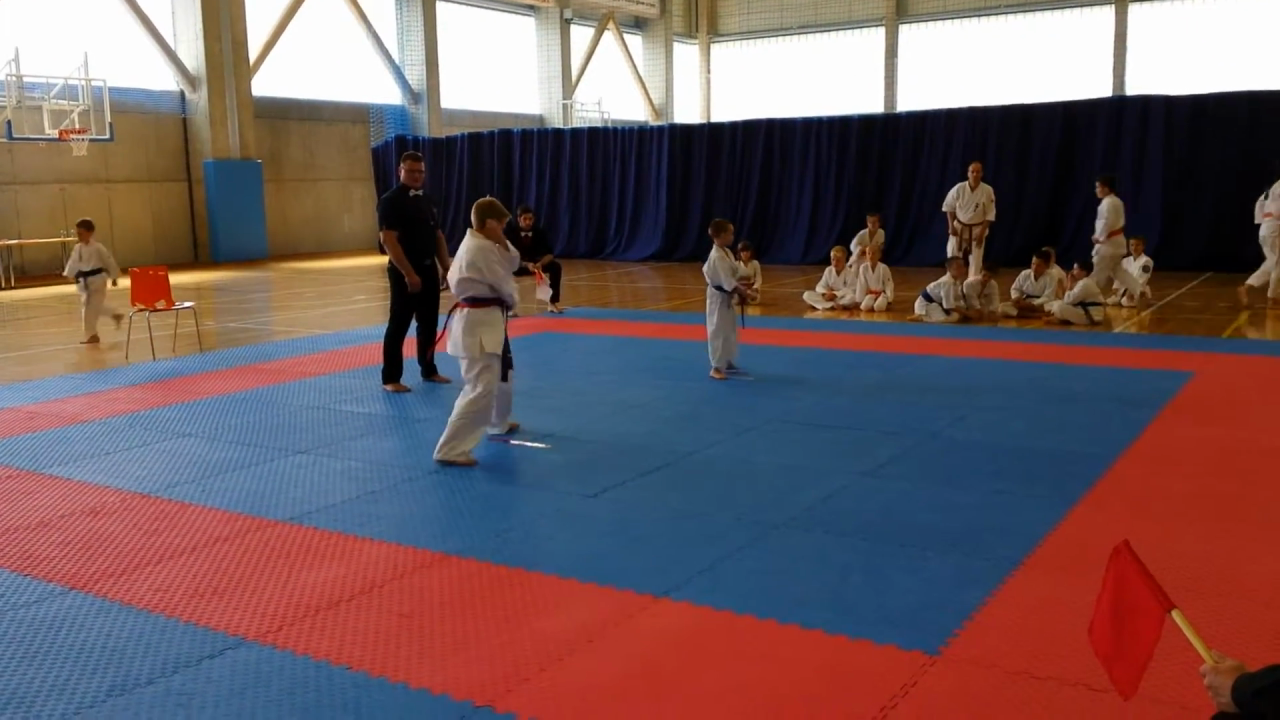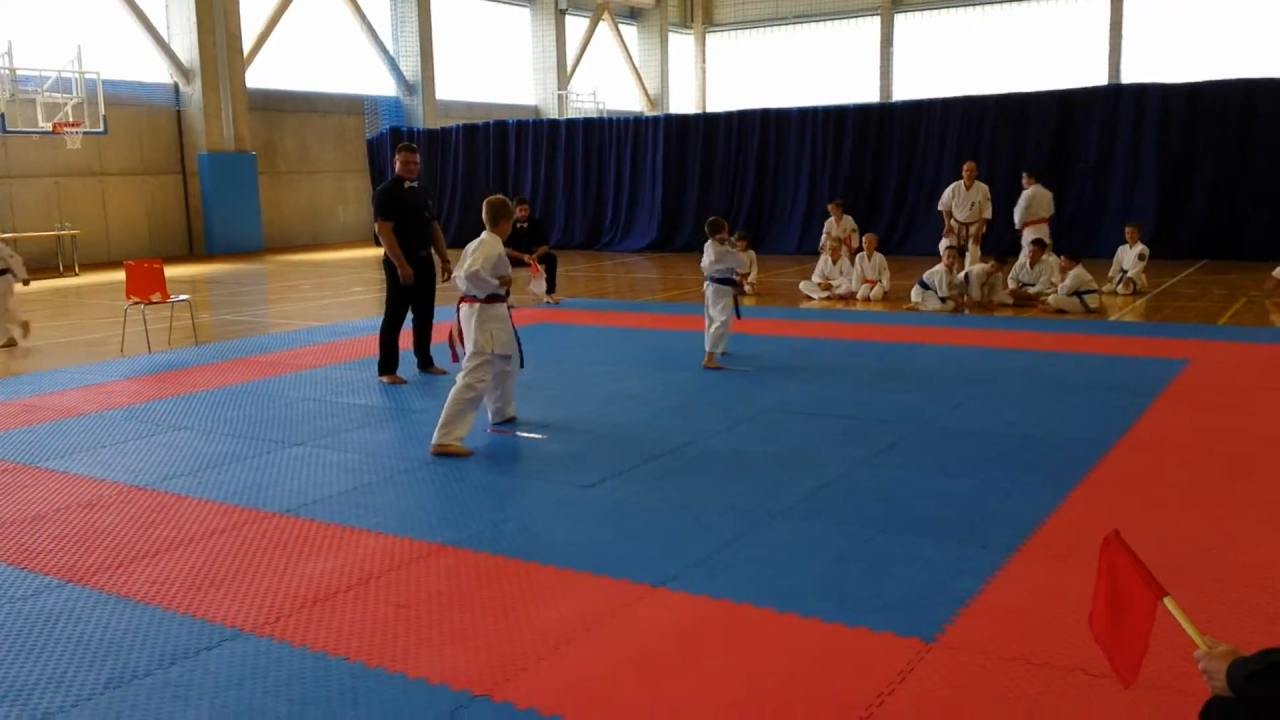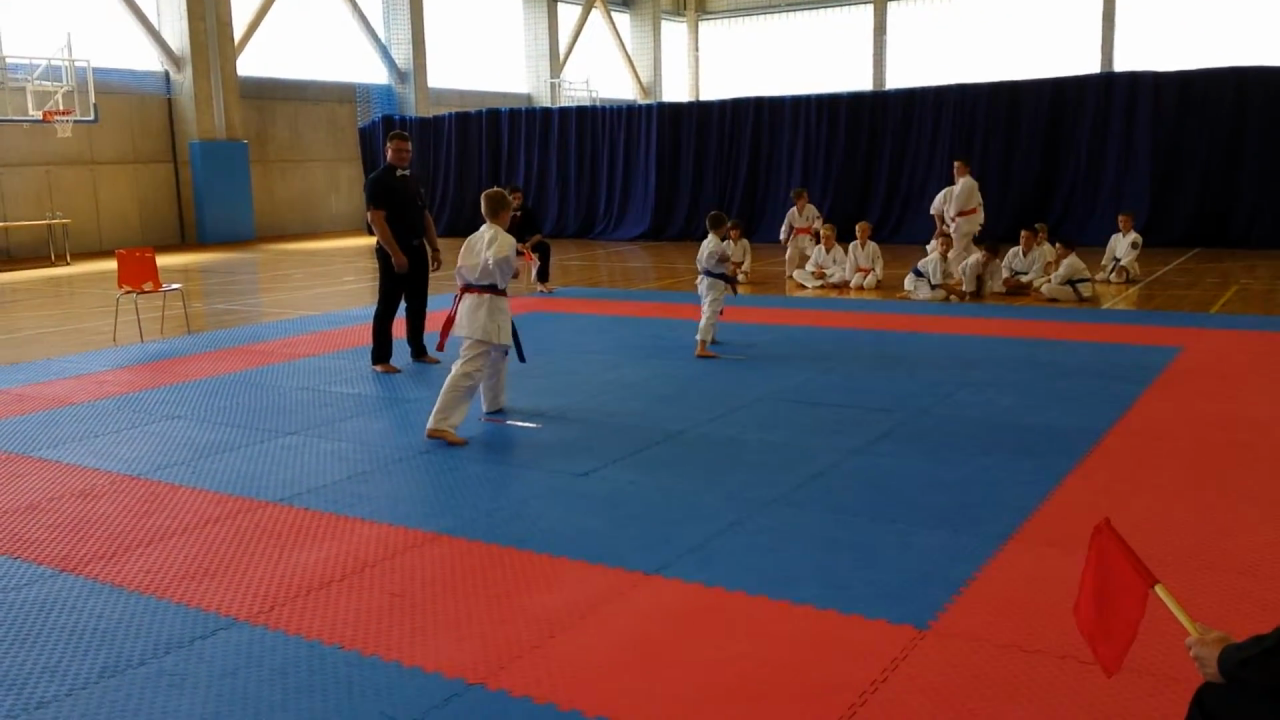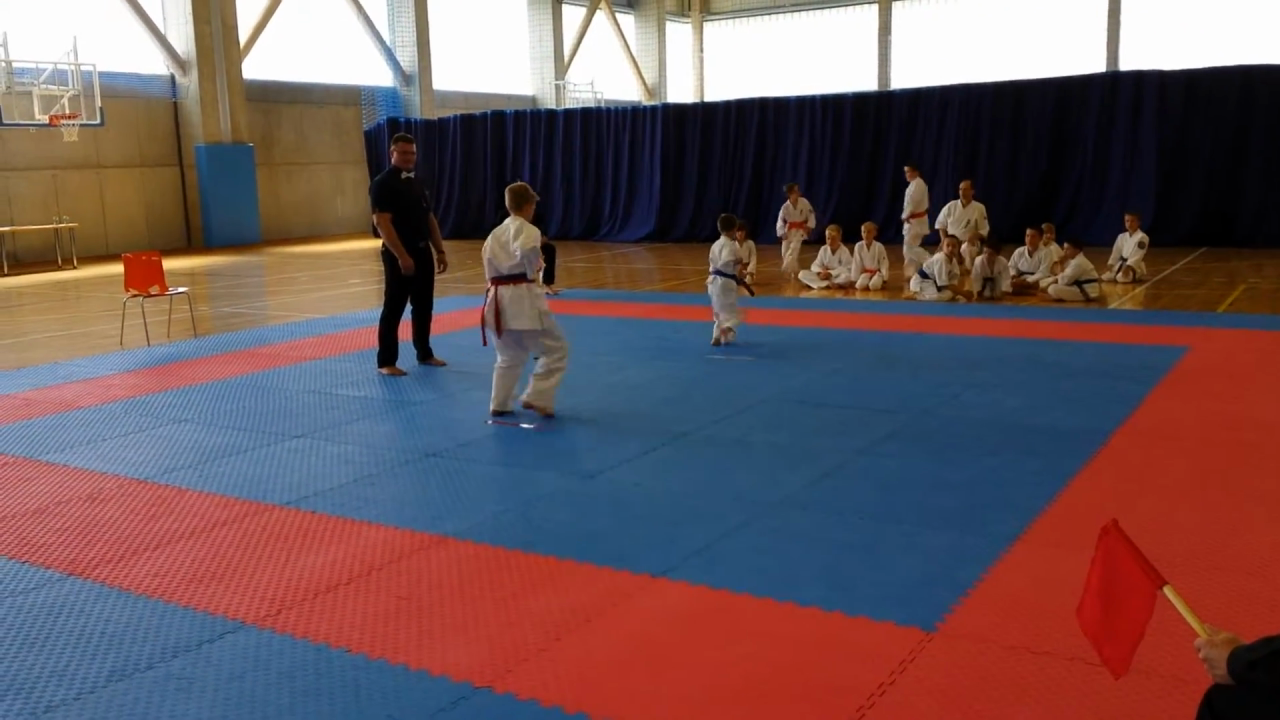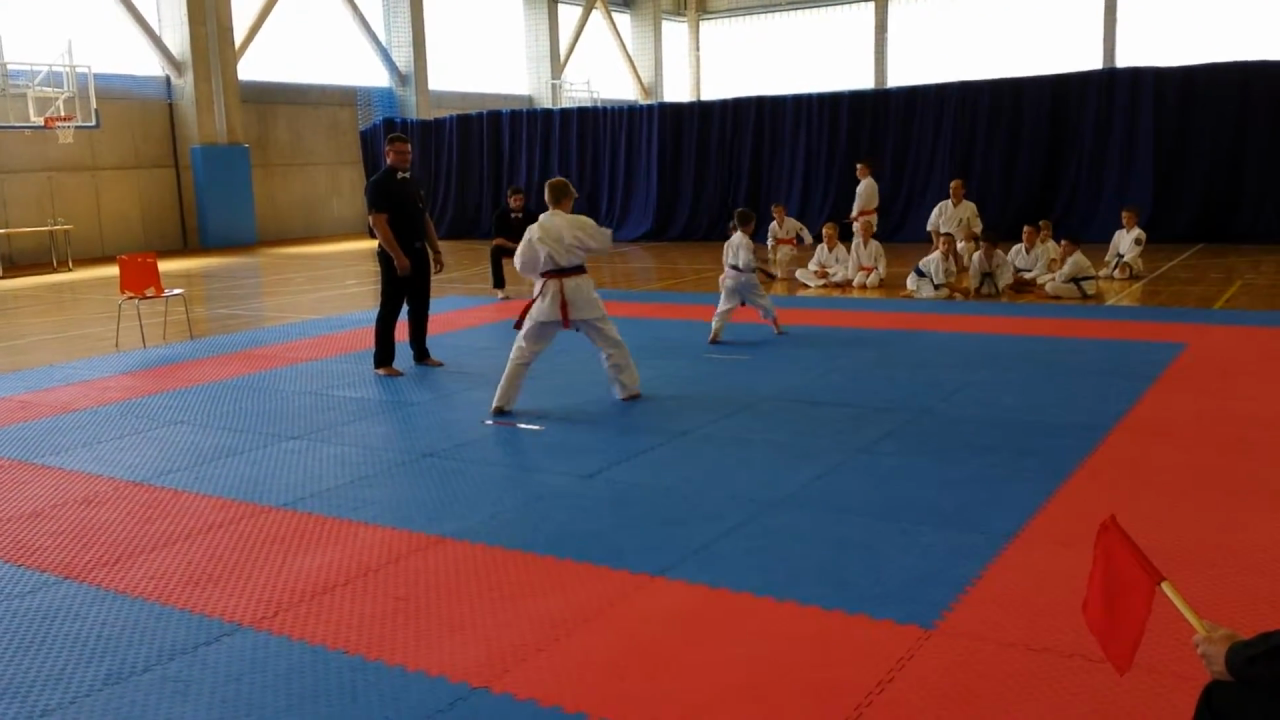
dt=0.3s
person 1, frame 1
left shoulder: (479, 245)
right shoulder: (480, 249)
left elbow: (510, 263)
right elbow: (503, 281)
left wrist: (502, 242)
right wrist: (510, 300)
left hip: (485, 321)
right hip: (478, 324)
left knee: (501, 375)
right knee: (482, 388)
left ankle: (499, 423)
right ankle: (450, 451)
person 1, frame 2
left shoulder: (475, 244)
right shoulder: (493, 246)
left elbow: (460, 278)
right elbow: (472, 274)
left wrist: (496, 283)
right wrist: (496, 284)
left hip: (477, 312)
right hip: (487, 315)
left knee: (504, 364)
right knee: (473, 379)
left ankle: (502, 412)
right ankle: (445, 440)
person 1, frame 3
left shoulder: (473, 239)
right shoulder: (504, 238)
left elbow: (462, 271)
right elbow: (501, 260)
right wrist: (507, 275)
left hip: (470, 301)
right hip: (488, 306)
left knee: (495, 355)
right knee: (469, 369)
left ankle: (493, 402)
right ankle: (440, 424)
person 1, frame 4
left shoulder: (495, 234)
right shoulder: (529, 230)
left elbow: (491, 264)
right elbow: (526, 253)
right wrist: (532, 270)
left hip: (497, 297)
right hip: (523, 297)
left knee: (509, 356)
right knee: (556, 350)
left ankle: (500, 404)
right ankle: (537, 397)
person 1, frame 5
left shoulder: (534, 230)
right shoulder: (579, 223)
left elbow: (522, 264)
right elbow: (604, 244)
left hip: (549, 292)
right hip: (579, 288)
left knee: (524, 348)
right knee: (609, 340)
left ankle: (502, 402)
right ankle: (628, 388)
person 2, frame 1
left shoulder: (426, 200)
right shoulder: (391, 201)
left elbow: (438, 236)
right elbow: (388, 241)
left wrist: (446, 268)
right wrist: (408, 274)
left hip: (429, 270)
right hip: (404, 272)
left knee: (428, 323)
right knee: (399, 325)
left ankle: (429, 370)
right ankle: (390, 378)
person 2, frame 2
left shoulder: (421, 192)
right shoulder: (386, 192)
left elbow: (434, 227)
right elbow: (383, 232)
left wrist: (444, 259)
right wrist: (401, 265)
left hip: (424, 261)
right hip: (400, 263)
left knee: (424, 314)
right knee: (394, 317)
left ankle: (425, 362)
right ankle: (386, 370)
person 2, frame 3
left shoulder: (412, 180)
right shoulder: (378, 181)
left elbow: (425, 216)
right elbow: (375, 220)
left wrist: (434, 249)
right wrist: (395, 254)
left hip: (417, 250)
right hip: (393, 253)
left knee: (417, 303)
right knee: (388, 305)
left ankle: (418, 351)
right ankle: (380, 359)
person 2, frame 4
left shoulder: (417, 182)
right shoulder: (383, 183)
left elbow: (430, 219)
right elbow: (382, 223)
left wrist: (440, 250)
right wrist: (402, 256)
left hip: (423, 252)
right hip: (399, 255)
left knee: (423, 306)
right knee: (394, 308)
left ankle: (424, 353)
right ankle: (386, 361)
person 2, frame 5
left shoulder: (412, 182)
right shoulder: (379, 184)
left elbow: (425, 219)
right elbow: (377, 224)
left wrist: (436, 251)
right wrist: (398, 257)
left hip: (419, 253)
right hip: (395, 256)
left knee: (420, 306)
right knee: (390, 308)
left ankle: (421, 354)
right ankle: (383, 362)
